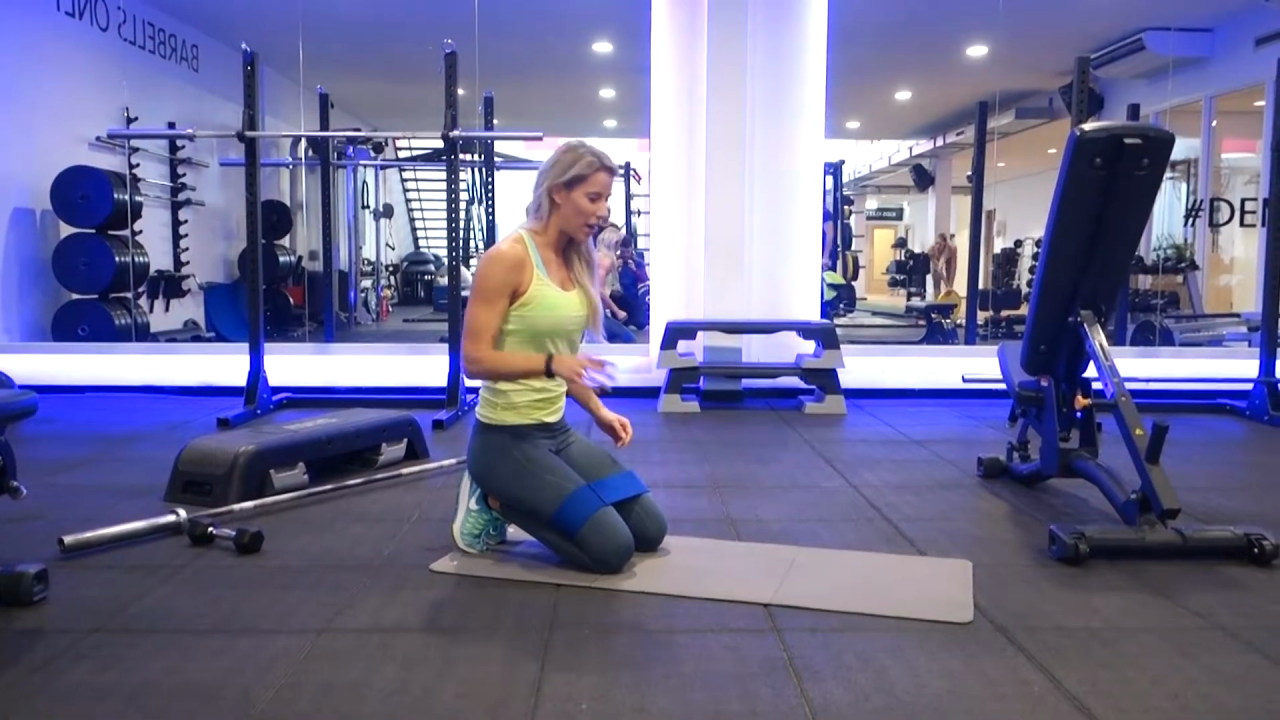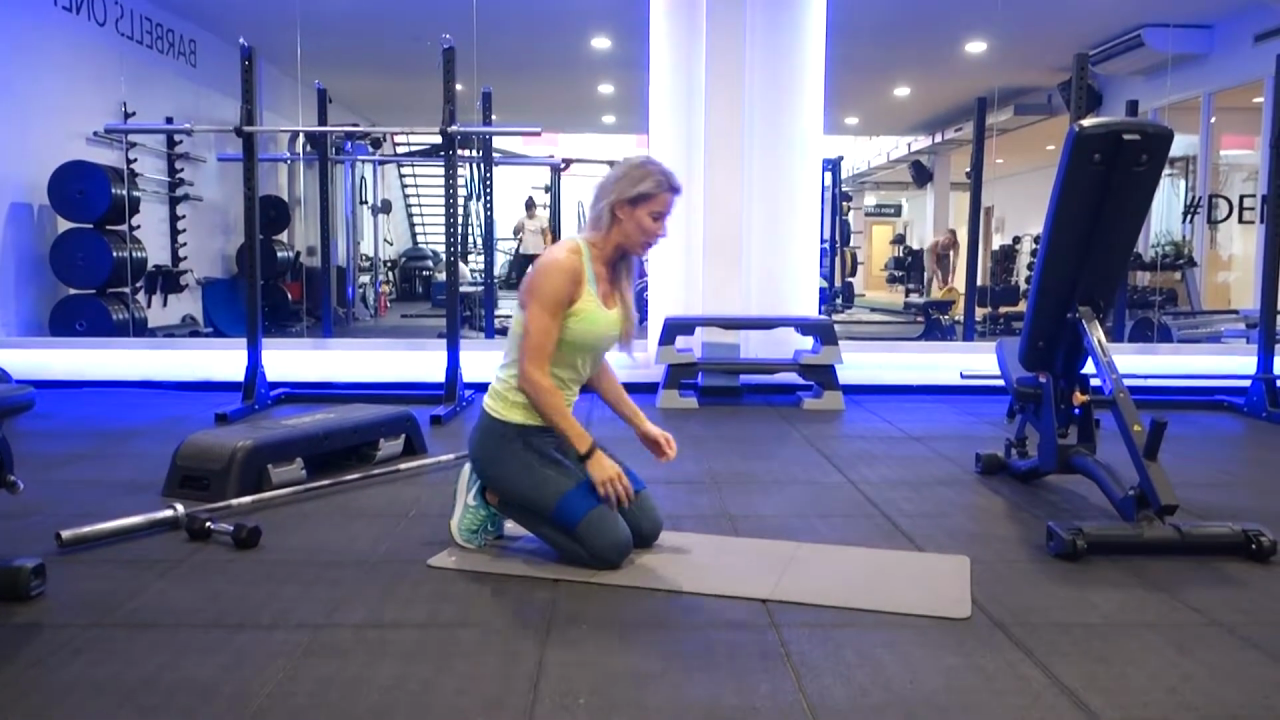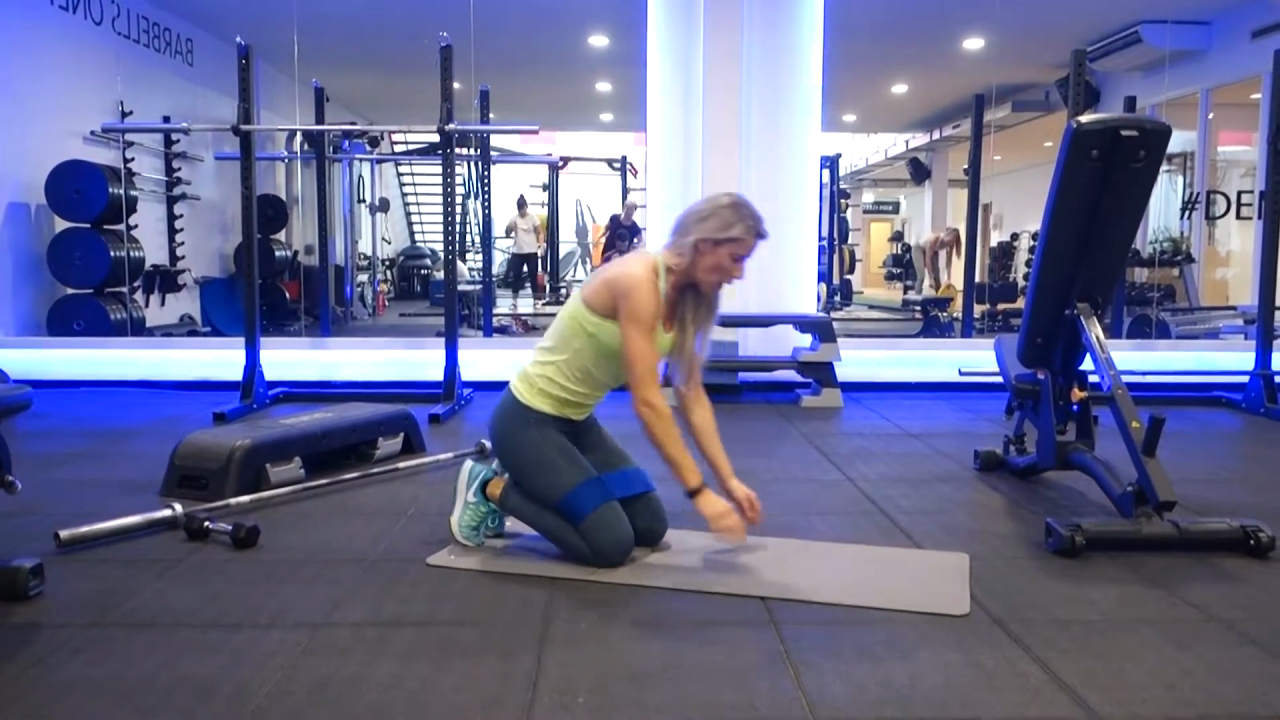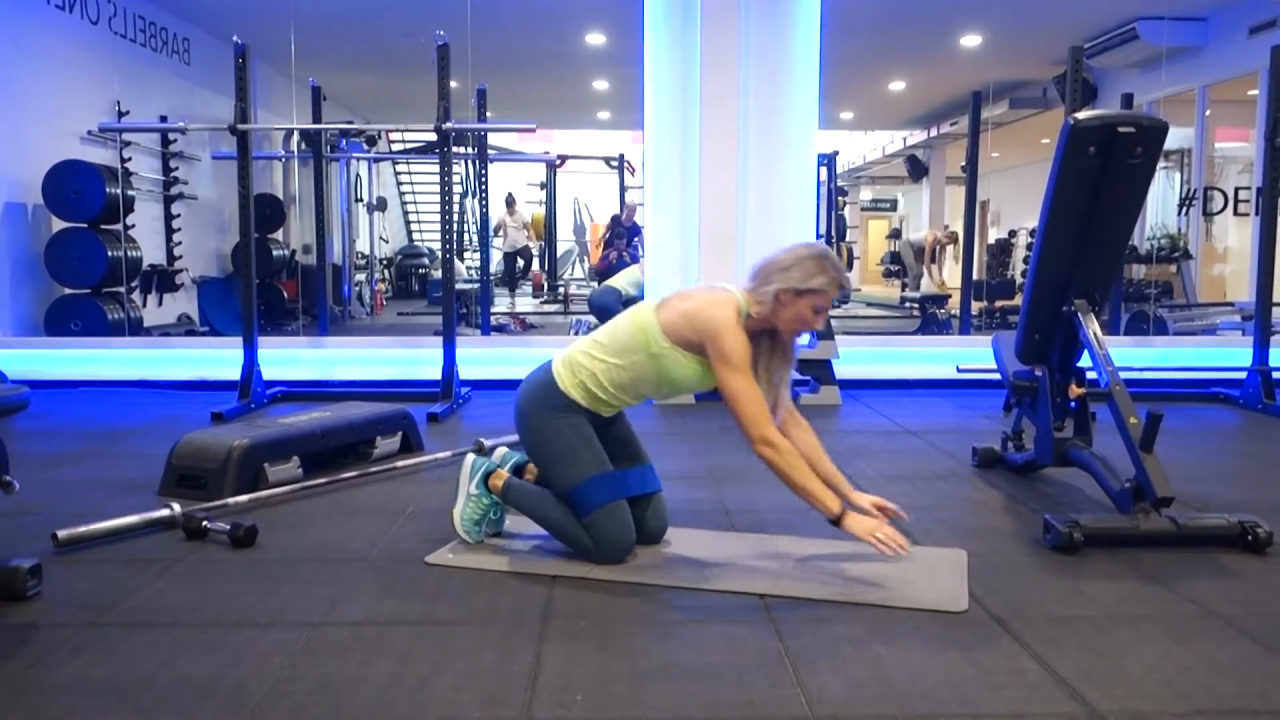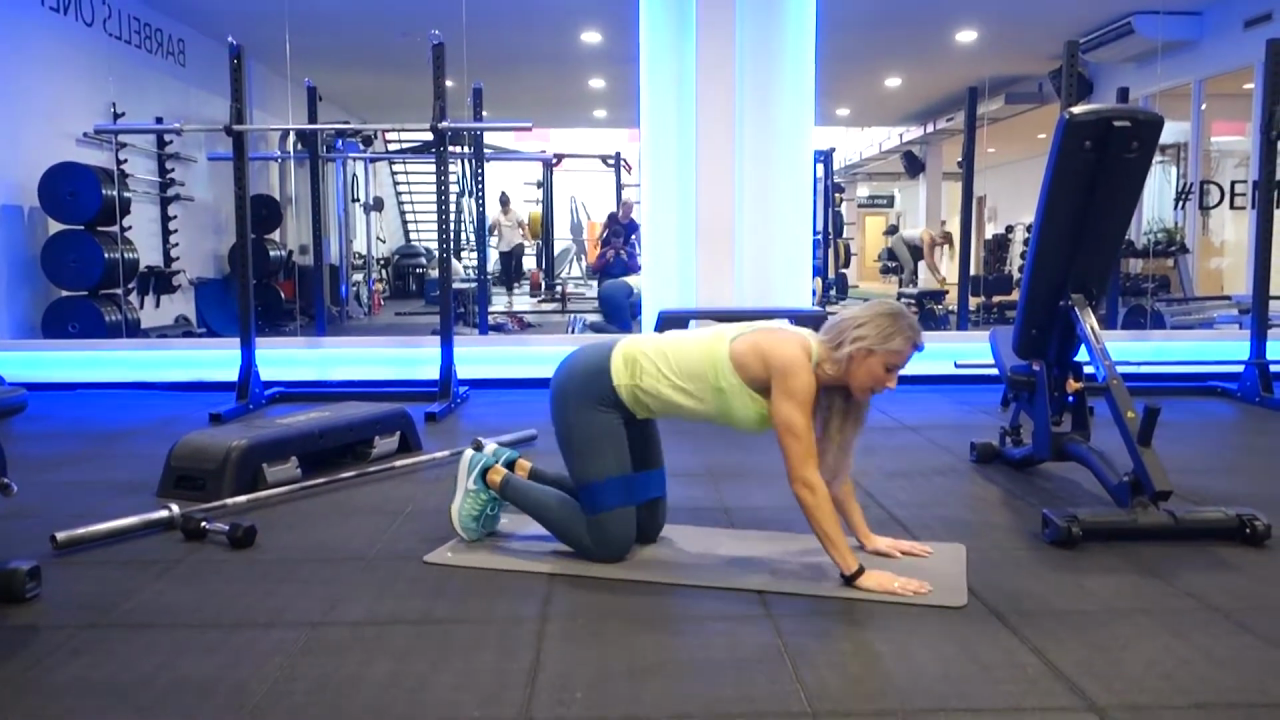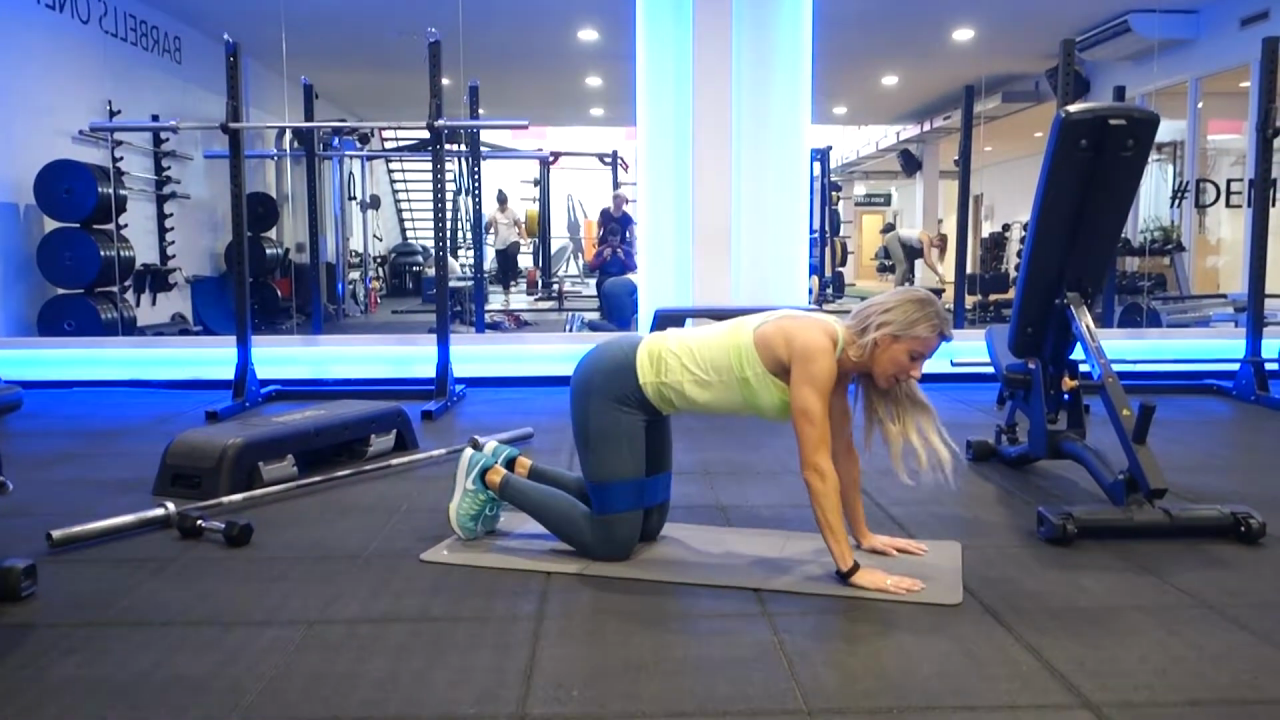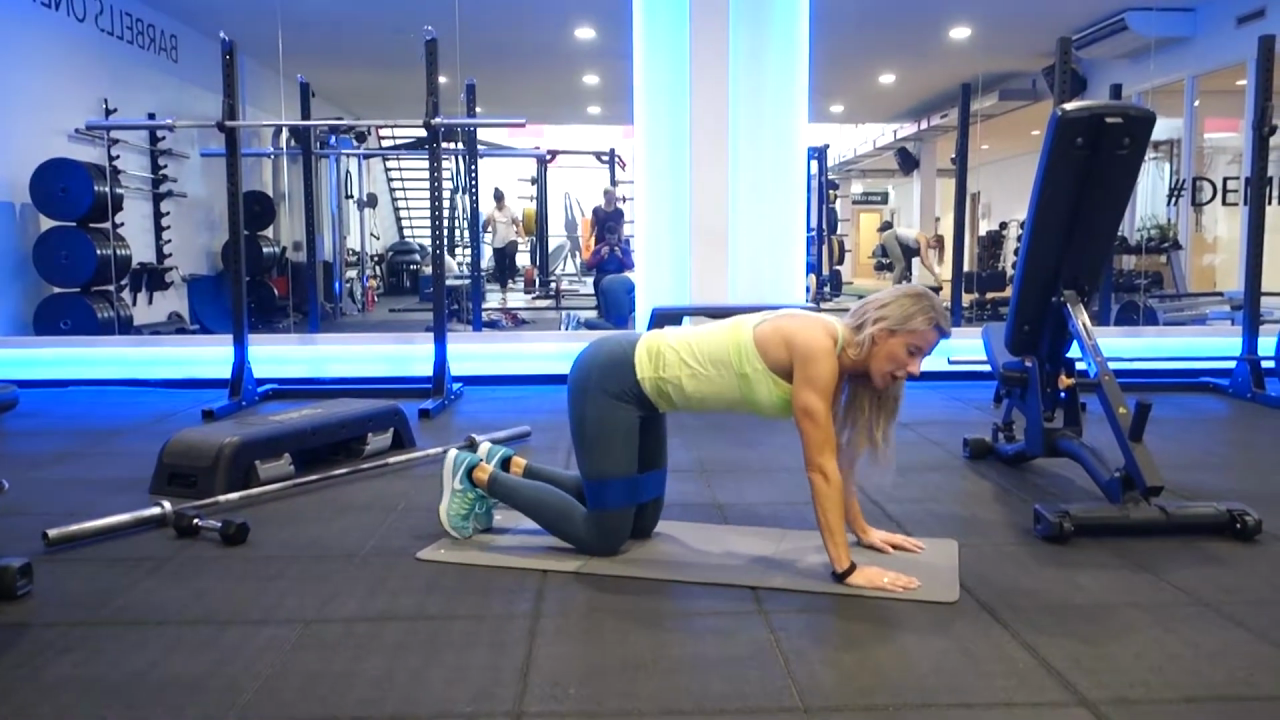
dt=0.3s
person 1, frame 1
left shoulder: (577, 261)
right shoulder: (508, 257)
right elbow: (475, 360)
left wrist: (600, 408)
right wrist: (552, 365)
left hip: (557, 431)
right hip: (505, 438)
left knee: (650, 530)
right knee: (612, 549)
left ankle: (515, 499)
right ankle: (493, 505)
person 1, frame 2
left shoulder: (617, 273)
right shoulder: (562, 265)
right elbow: (533, 377)
left wrist: (641, 423)
right wrist: (590, 453)
left hip: (556, 429)
right hip: (510, 435)
left knee: (646, 527)
right knee: (610, 544)
left ankle: (516, 493)
right ankle: (492, 498)
person 1, frame 3
left shoulder: (683, 295)
right shoulder: (637, 281)
left elbow: (691, 393)
right elbow: (648, 402)
left wrist: (729, 479)
right wrist: (699, 491)
left hip: (572, 419)
right hip: (526, 418)
left knee: (649, 528)
right knee: (610, 545)
left ankle: (521, 477)
right ankle: (492, 491)
person 1, frame 4
left shoulder: (750, 323)
right shoulder: (722, 321)
left elbow: (788, 421)
right elbow: (765, 440)
left wrist: (850, 495)
right wrist: (842, 516)
left hip: (594, 406)
right hip: (554, 405)
left knee: (651, 526)
right knee: (612, 543)
left ankle: (524, 469)
right ankle: (495, 482)
person 1, frame 5
left shoulder: (816, 364)
right shoulder: (793, 362)
left elbow: (829, 463)
right elbow: (806, 482)
left wrist: (866, 536)
right wrist: (855, 572)
left hip: (626, 387)
right hip: (590, 386)
left knee: (647, 526)
right knee: (609, 542)
left ankle: (514, 465)
right ankle: (491, 477)
person 1, frame 6
left shoulder: (839, 355)
right shoulder: (816, 346)
left elbow: (843, 455)
right elbow: (817, 468)
left wrist: (864, 534)
right wrist: (850, 568)
left hip: (642, 383)
right hip: (612, 382)
left knee: (646, 525)
right knee: (612, 541)
left ankle: (513, 464)
right ankle: (490, 478)
person 1, frame 7
left shoulder: (840, 355)
right shoulder: (818, 346)
left elbow: (836, 455)
right elbow: (820, 467)
left wrist: (864, 530)
right wrist: (845, 568)
left hip: (639, 378)
right hip: (609, 376)
left knee: (640, 521)
right knee: (604, 536)
left ankle: (506, 465)
right ankle: (476, 475)
